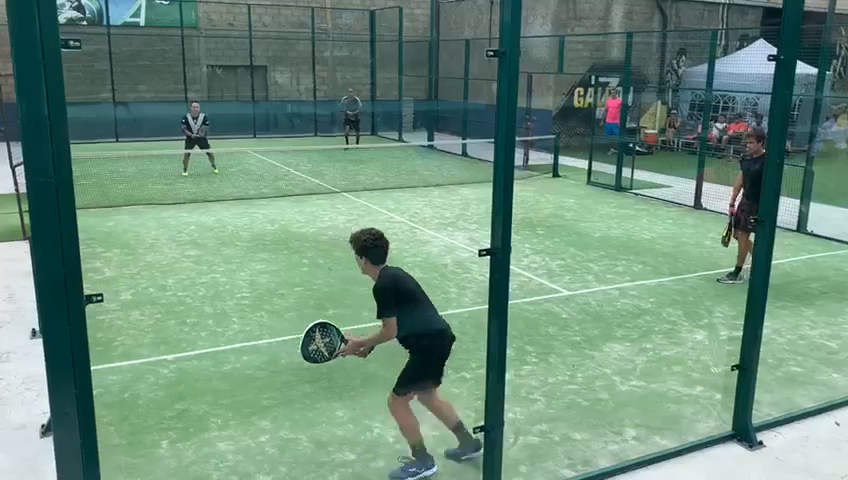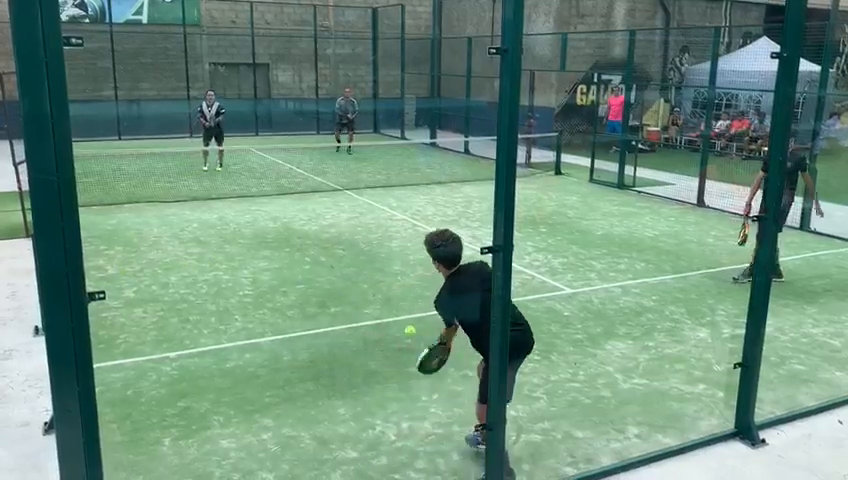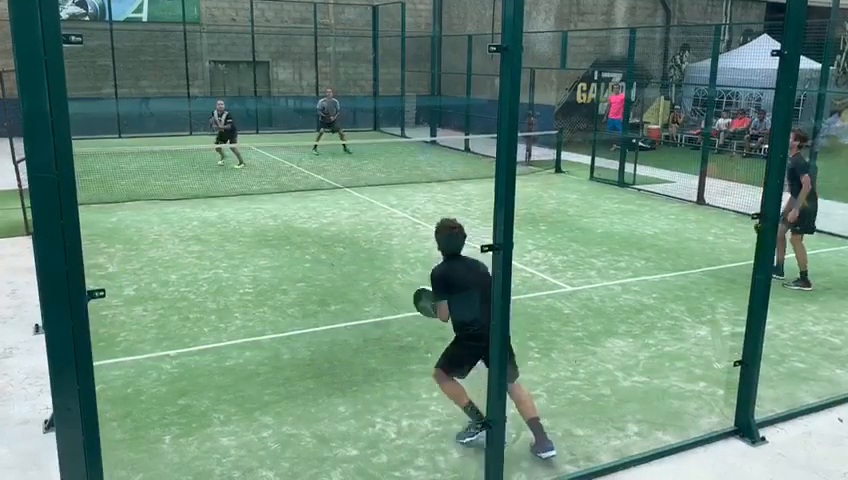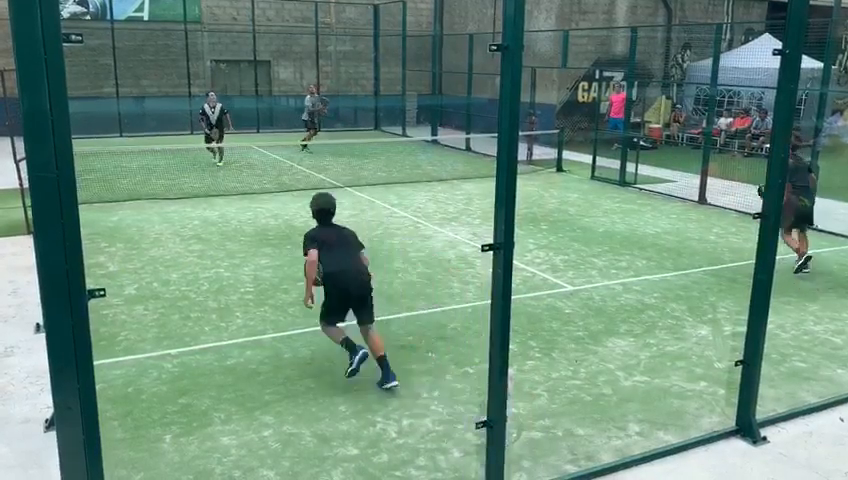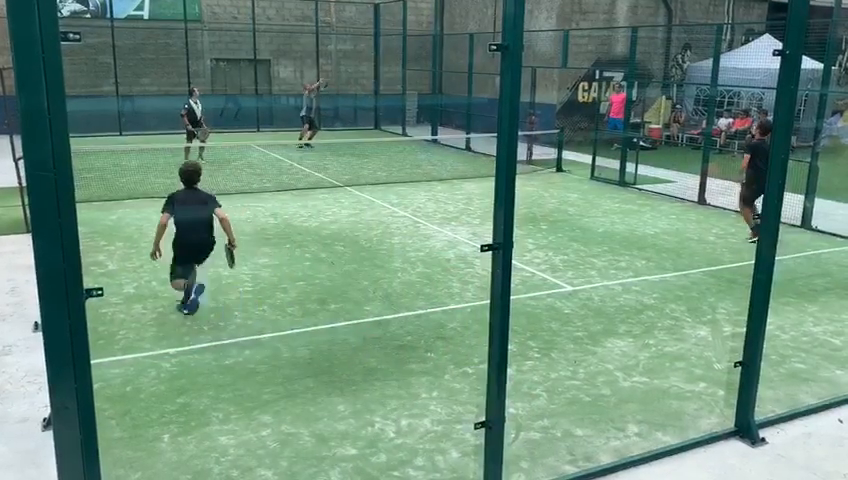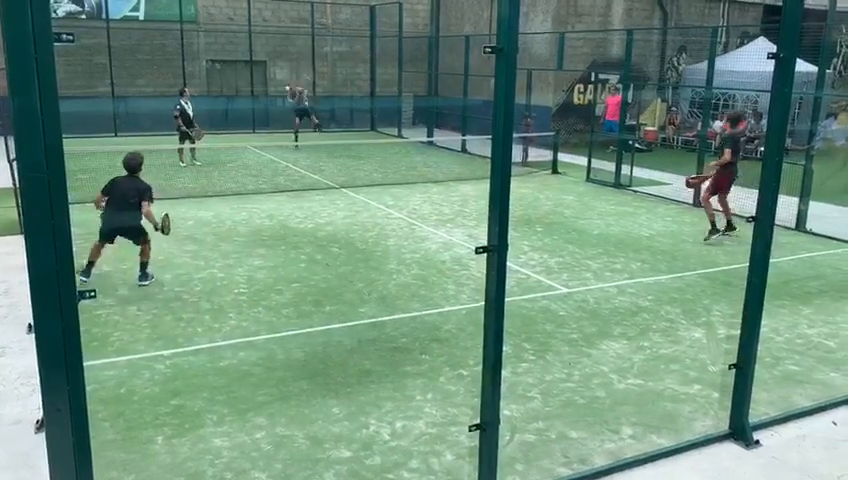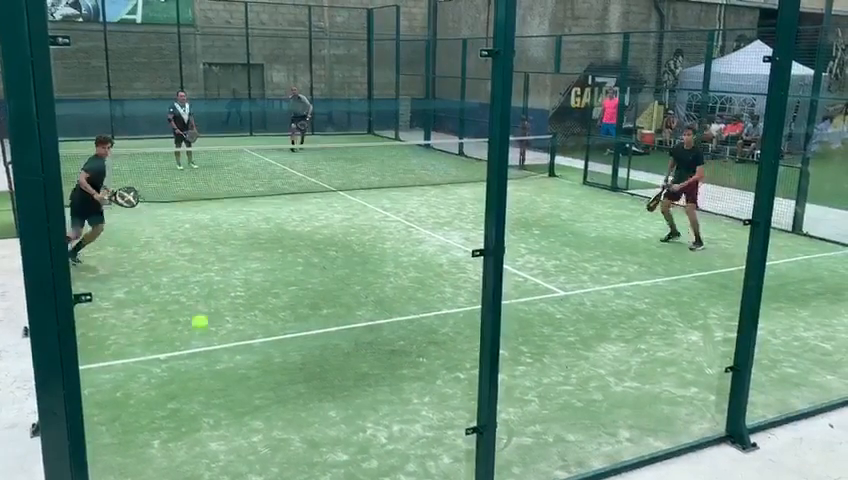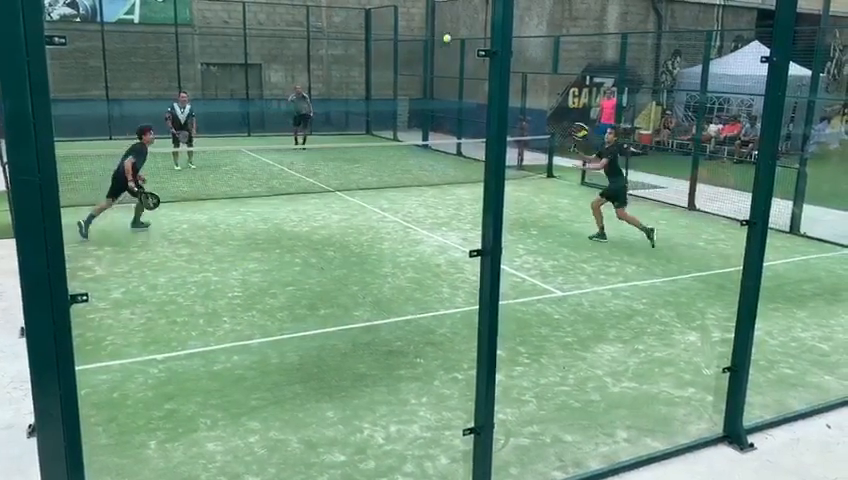
dt=0.5s
person 1, frame 1
left shoulder: (383, 286)
right shoulder: (397, 275)
left elbow: (390, 331)
left wrist: (360, 343)
right wrist: (369, 344)
left hip: (428, 344)
right hip: (438, 337)
left knee: (397, 401)
right knee: (427, 393)
right ankle: (468, 443)
person 1, frame 2
left shoulder: (444, 298)
right shoulder: (481, 268)
left elbow: (451, 331)
left wrist: (444, 342)
right hip: (524, 336)
left knee: (485, 410)
right knee: (483, 372)
right ankle: (487, 437)
person 1, frame 3
left shoulder: (439, 273)
right shoulder: (478, 266)
left elbow: (444, 316)
left wrist: (438, 311)
left hip: (470, 336)
left knee: (441, 375)
right knee: (512, 386)
left ankle: (479, 422)
right ankle: (543, 442)
person 1, frame 4
left shoulder: (312, 236)
right shoulder: (348, 233)
left elbow: (312, 261)
right elbow: (365, 261)
left wrist: (308, 290)
left hip: (337, 286)
right hip: (361, 282)
left knee: (328, 325)
right knee: (368, 330)
left ankle: (354, 350)
right ankle: (388, 374)
person 1, frame 5
left shoulder: (174, 197)
right shoulder: (208, 198)
left elbow: (163, 222)
right elbow: (223, 217)
left wrist: (156, 246)
right wrist: (231, 239)
left hip: (184, 243)
right hip: (207, 244)
left knee: (177, 283)
right knee: (190, 267)
left ankle: (192, 288)
right ankle: (187, 302)
person 1, frame 6
left shoulder: (115, 181)
right shoulder: (145, 187)
left elbow: (98, 199)
right elbow: (145, 211)
left wrist: (99, 206)
right wrist: (156, 224)
left hip: (109, 221)
right hip: (131, 223)
left knee: (100, 244)
right knee: (146, 243)
left ankle: (87, 273)
right ankle: (143, 275)
person 1, frame 7
left shoulder: (95, 161)
right shoulder: (97, 163)
right elbow: (80, 179)
left wrist: (102, 189)
right wrist: (94, 194)
left hip: (77, 200)
right hip: (87, 201)
left knee: (76, 232)
right knee: (98, 228)
right ankle: (73, 251)
person 1, frame 8
left shoulder: (137, 146)
right shoulder: (141, 149)
right elbow: (127, 162)
left wrist: (139, 175)
right wrist: (130, 181)
left hip: (117, 175)
right hip: (124, 177)
left knee: (108, 202)
left ankle: (86, 222)
right ankle: (136, 222)
person 2, frame 1
left shoulder: (767, 162)
right shoulder: (745, 158)
right wrist: (732, 203)
left hip: (756, 205)
right hip: (744, 202)
left knee: (743, 236)
right knee: (739, 235)
left ankle: (737, 273)
person 2, frame 2
left shoulder: (799, 159)
left elbow: (808, 182)
right elbow: (758, 180)
left wrist: (816, 202)
right wrist: (748, 202)
left hip: (783, 204)
left ankle: (751, 270)
right ankle: (776, 271)
person 2, frame 3
left shoulder: (798, 162)
right shoulder: (793, 160)
left elbow: (807, 186)
left wrist: (796, 209)
right wrist: (791, 206)
left hip: (804, 205)
right hip: (797, 202)
left knee: (795, 239)
right knee: (780, 231)
left ankle: (804, 280)
right ankle: (778, 268)
person 2, frame 4
right shoulder: (804, 162)
right elbow: (814, 181)
left hip: (793, 199)
right hip: (807, 200)
left knee: (786, 235)
right knee: (802, 233)
left ankle: (802, 255)
right ankle: (802, 258)
person 2, frame 5
left shoulder: (751, 144)
right shoulder: (770, 146)
left elbow: (744, 164)
left hip: (752, 181)
right hip: (765, 182)
left knee: (744, 205)
right knee: (749, 203)
left ankle: (755, 231)
right ankle: (757, 227)
person 2, frame 6
left shoulder: (728, 137)
right shoulder: (736, 136)
left elbow: (727, 158)
left wrist: (715, 164)
left hip: (725, 172)
right hip: (730, 172)
left knee: (704, 198)
right knee: (721, 198)
left ankle: (714, 228)
right ankle: (730, 226)
person 2, frame 7
left shoulder: (697, 153)
right shoulder: (676, 149)
left elbow: (699, 175)
left wrist: (681, 185)
right wrist: (666, 177)
left hip: (691, 184)
right hip: (675, 182)
left knee: (690, 211)
right knee: (664, 207)
left ankle: (698, 240)
right ankle: (674, 232)
person 2, frame 8
left shoulder: (612, 150)
right shoulder: (604, 149)
left elbow: (600, 166)
right elbow: (591, 159)
left wrist: (585, 167)
left hip: (618, 184)
right hip: (613, 185)
left knee: (621, 215)
right knee: (594, 205)
left ankle: (647, 230)
right ankle: (601, 232)
